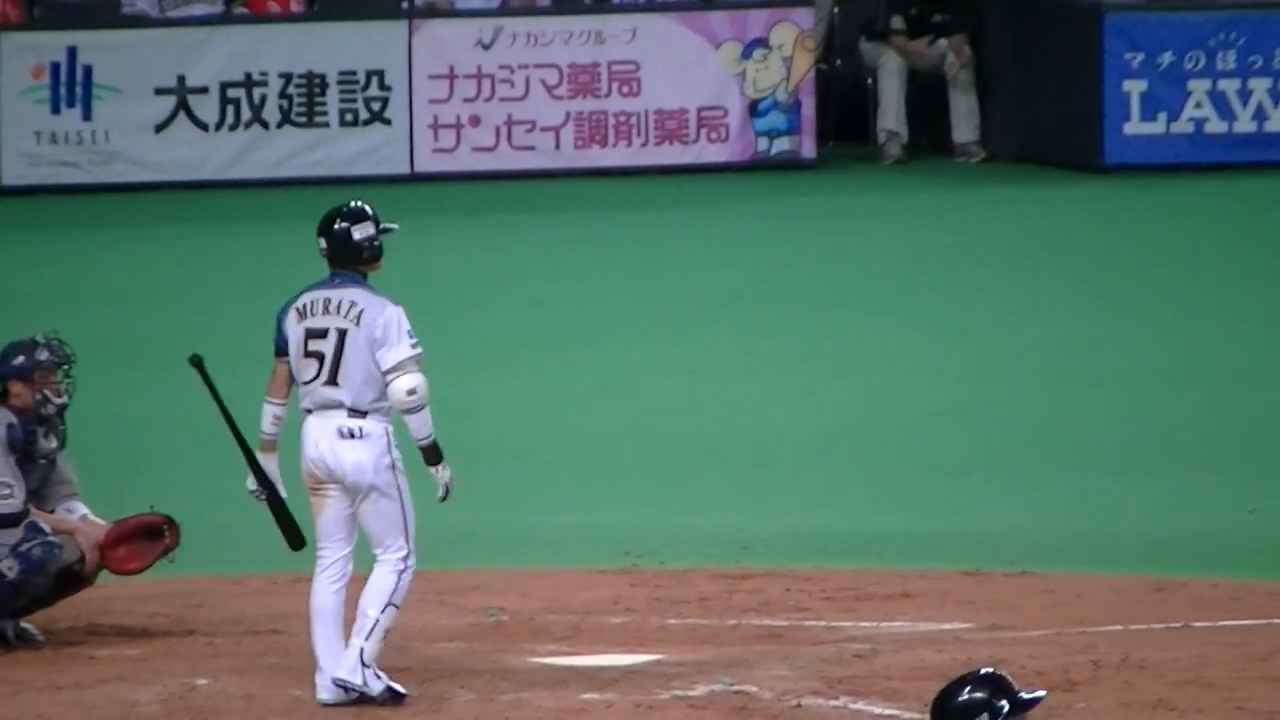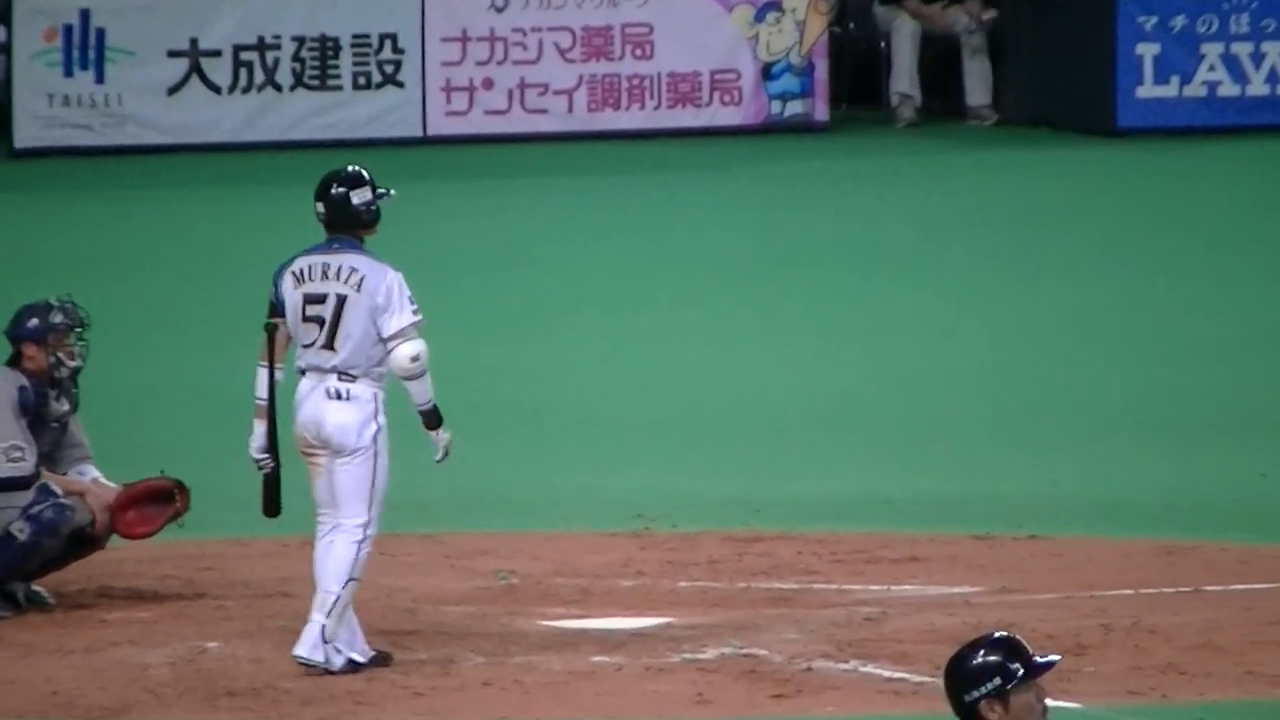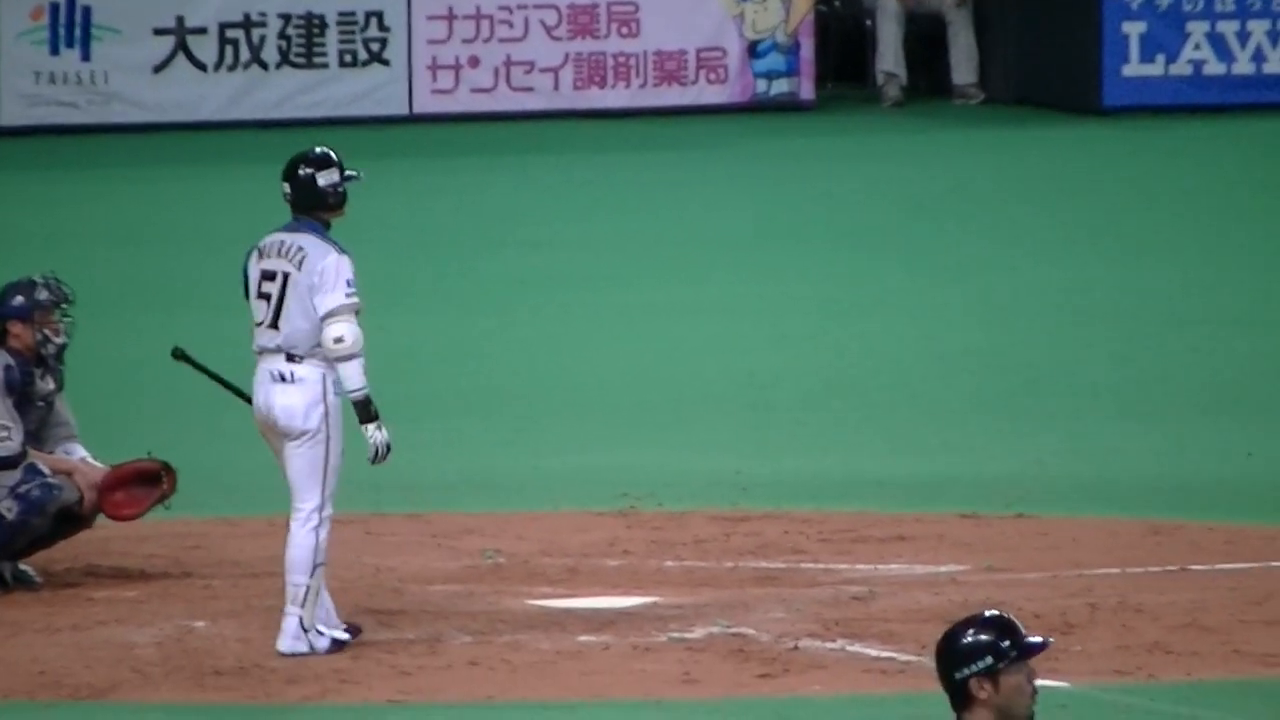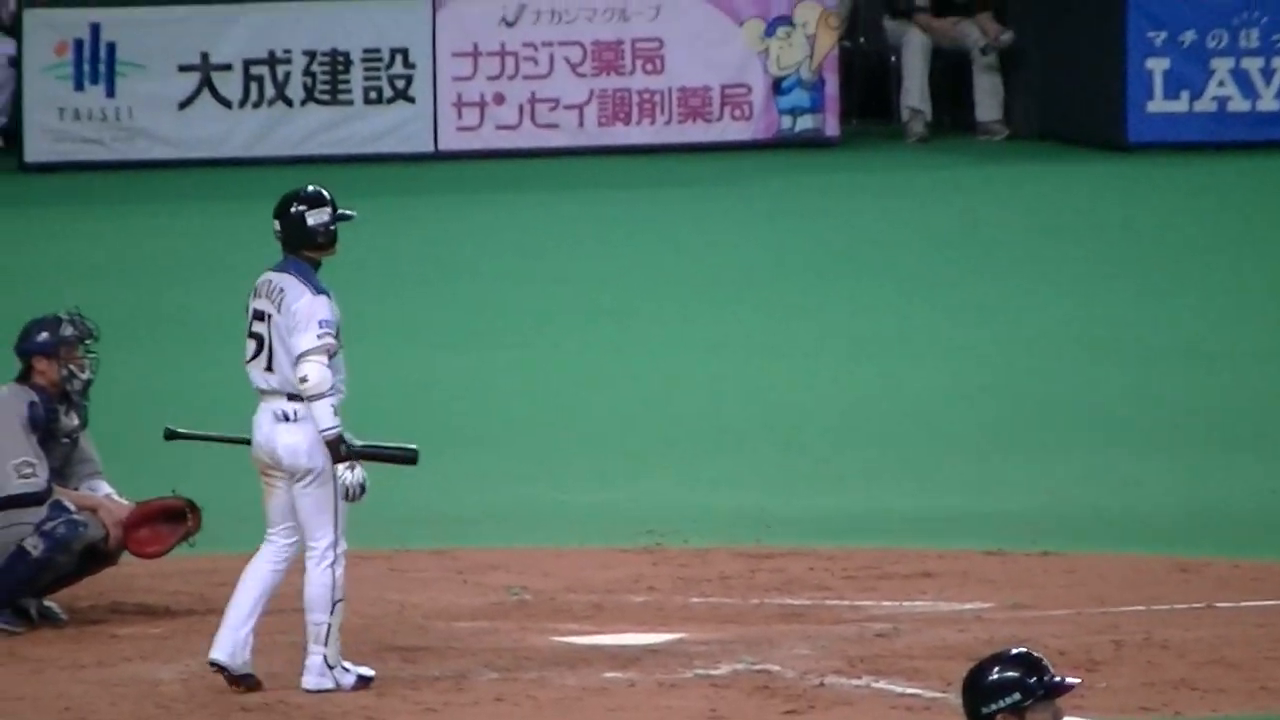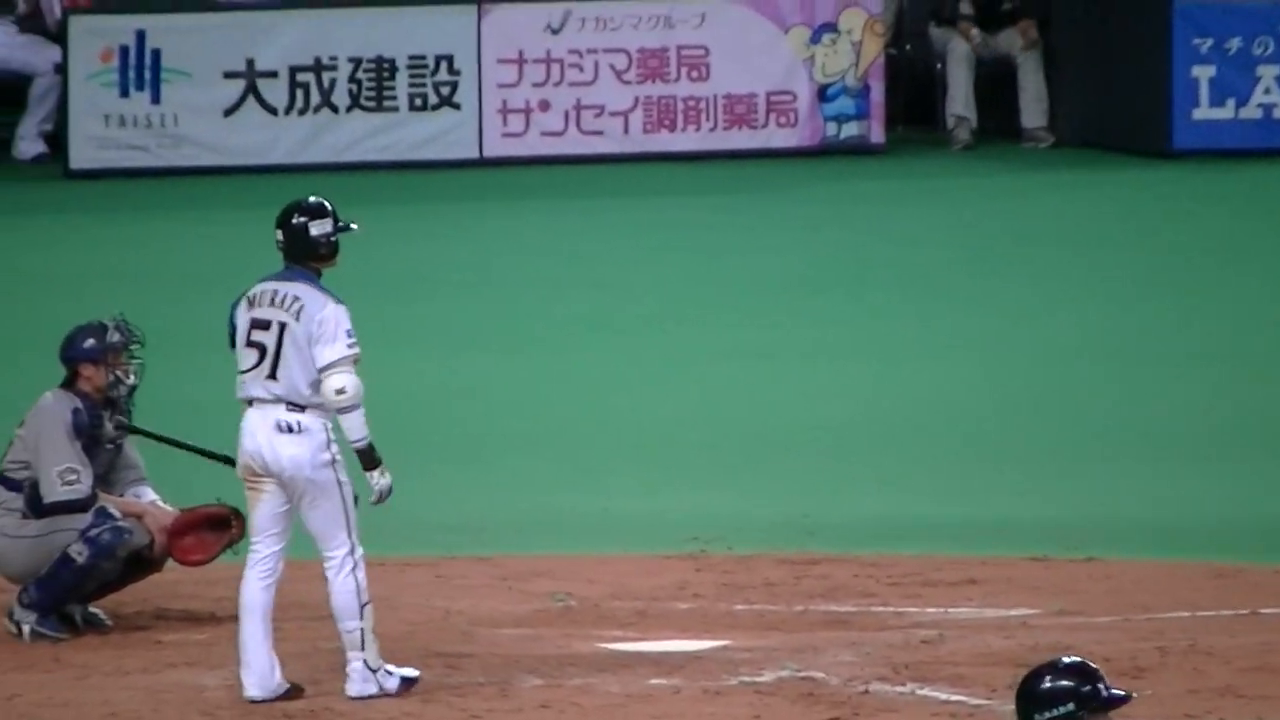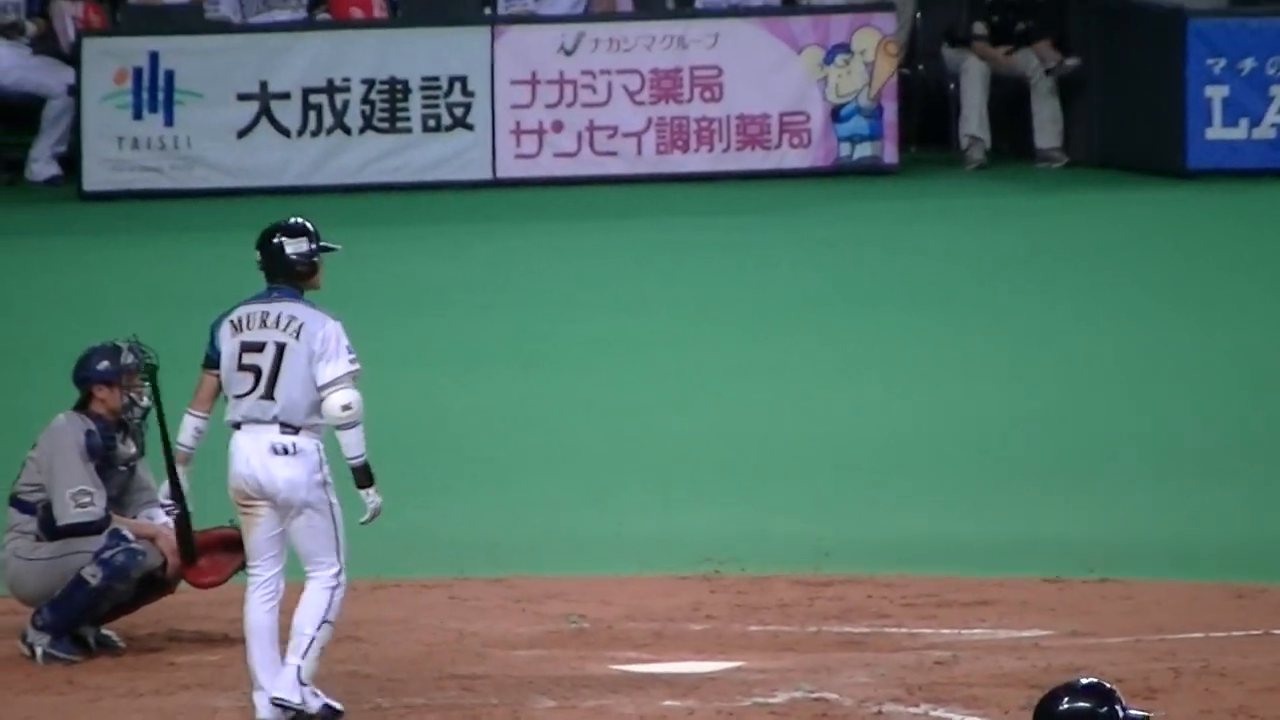
dt=0.4s
person 1, frame 1
left shoulder: (297, 307)
right shoulder: (382, 310)
left elbow: (278, 385)
right elbow: (409, 392)
left wrist: (266, 456)
right wrist: (435, 457)
left hip: (317, 439)
right hip: (366, 442)
left knee: (332, 562)
right knee: (395, 556)
left ankle: (334, 680)
right ankle: (356, 664)
person 1, frame 2
left shoulder: (291, 271)
right shoulder: (381, 276)
left elbow: (275, 350)
right elbow: (408, 359)
left wrist: (261, 422)
right wrist: (434, 420)
left hip: (308, 403)
right hip: (357, 407)
left knee: (331, 527)
right knee: (354, 530)
left ankle: (346, 646)
right ankle: (318, 639)
person 1, frame 3
left shoulder: (262, 249)
right shoulder: (328, 257)
left elbow: (258, 329)
right elbow: (341, 343)
right wrist: (369, 415)
left hip: (267, 385)
right hip: (309, 389)
left knee: (306, 508)
right knee: (311, 512)
left ankle: (318, 617)
right ankle: (298, 630)
person 1, frame 4
left shoulder: (264, 285)
right shoulder: (310, 297)
right elbow: (314, 383)
right wrist: (343, 454)
left hip: (267, 425)
right hip: (304, 432)
left knee: (279, 543)
right knee: (326, 549)
left ankle: (231, 647)
right ankle: (323, 666)
person 1, frame 5
left shoulder: (248, 299)
right shoulder: (324, 307)
left elbow: (247, 376)
right elbow: (341, 394)
right wrist: (372, 462)
left hip: (254, 433)
right hip: (303, 438)
left knee: (263, 557)
right knee: (342, 556)
left ankle: (259, 677)
right ankle: (365, 671)
person 1, frame 6
left shoulder: (229, 322)
right shoulder: (320, 326)
left elbow: (202, 399)
right elbow: (343, 411)
left wrist: (180, 465)
right wrist: (366, 481)
left hip: (243, 455)
right hip: (295, 458)
left knee: (262, 578)
right knee: (326, 573)
person 2, frame 1
left shoulder: (46, 428)
left elbow: (63, 499)
left wrist: (103, 530)
right wrist: (76, 528)
left knee: (92, 547)
right knee: (43, 547)
person 2, frame 2
left shoulder: (59, 391)
left elbow: (76, 462)
left wrist: (110, 492)
right wrist: (85, 489)
left knee: (102, 512)
right knee: (55, 511)
person 2, frame 3
left shoulder: (46, 370)
left elbow: (62, 440)
left wrist: (95, 471)
right wrist: (73, 468)
left knee: (90, 492)
right knee: (44, 488)
person 2, frame 4
left shoulder: (69, 407)
left elbow: (87, 477)
left wrist: (120, 507)
right wrist: (98, 504)
left hip: (31, 523)
left knee: (115, 529)
right knee: (70, 524)
person 2, frame 5
left shoulder: (112, 413)
right shoulder: (55, 410)
left elbow: (131, 482)
right elbow: (68, 497)
left wrist: (163, 514)
right wrist: (143, 510)
left hip: (68, 531)
left knee: (156, 537)
right knee: (114, 530)
left ankle: (68, 602)
right ankle: (31, 606)
person 2, frame 6
left shoulder: (125, 435)
right shoulder: (68, 432)
left elbow: (144, 504)
right elbow: (82, 519)
left wrist: (172, 535)
right wrist: (155, 532)
left hip: (78, 553)
right hip: (31, 561)
left knee: (167, 559)
right knee: (127, 553)
left ankle: (81, 624)
right ankle: (44, 629)
